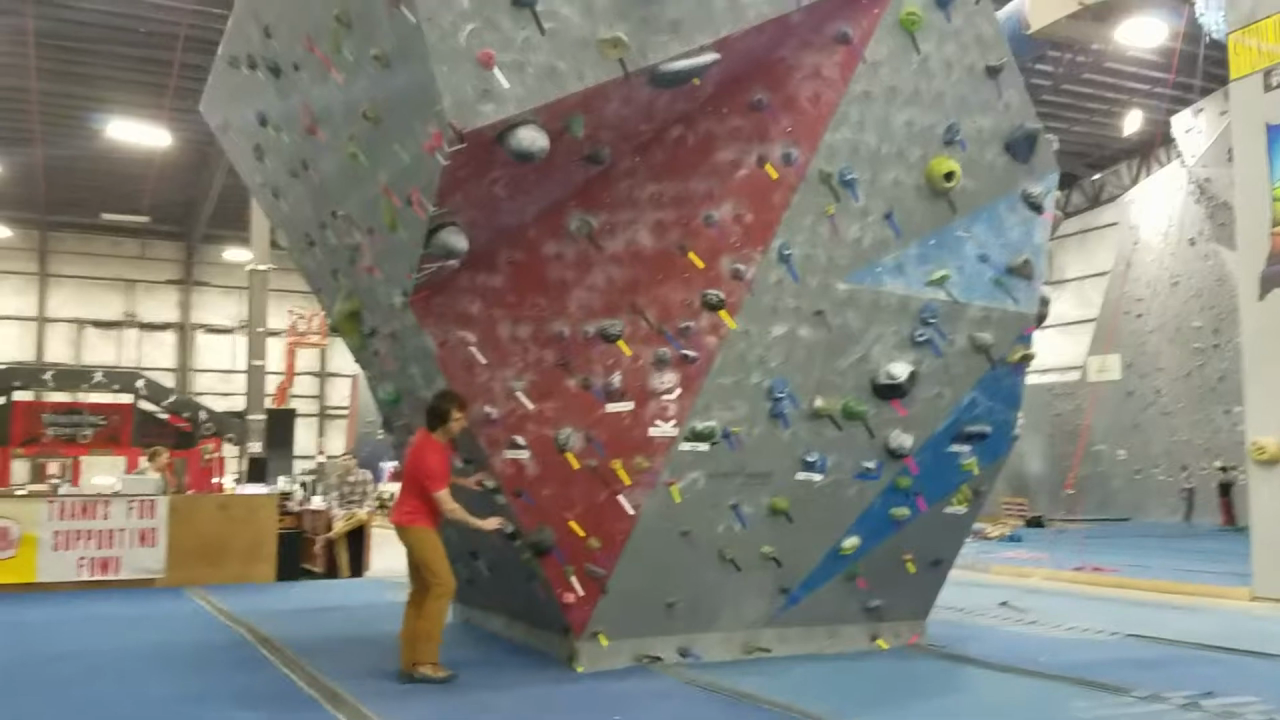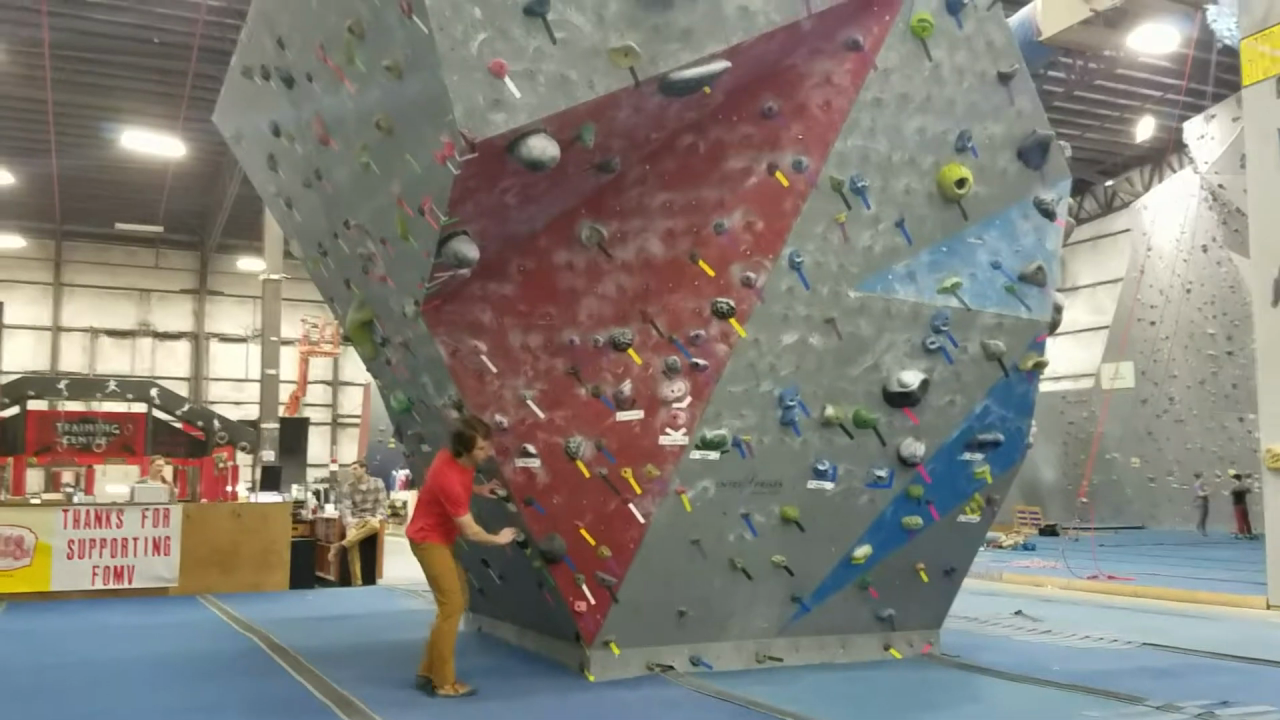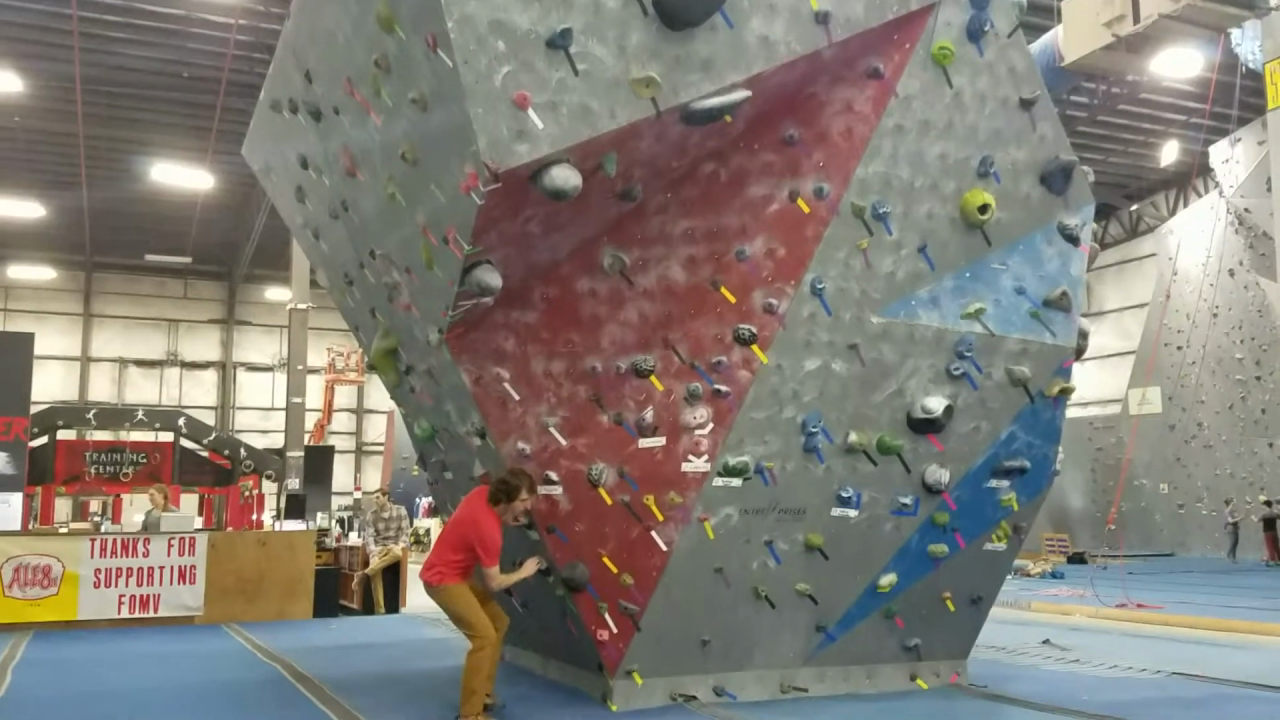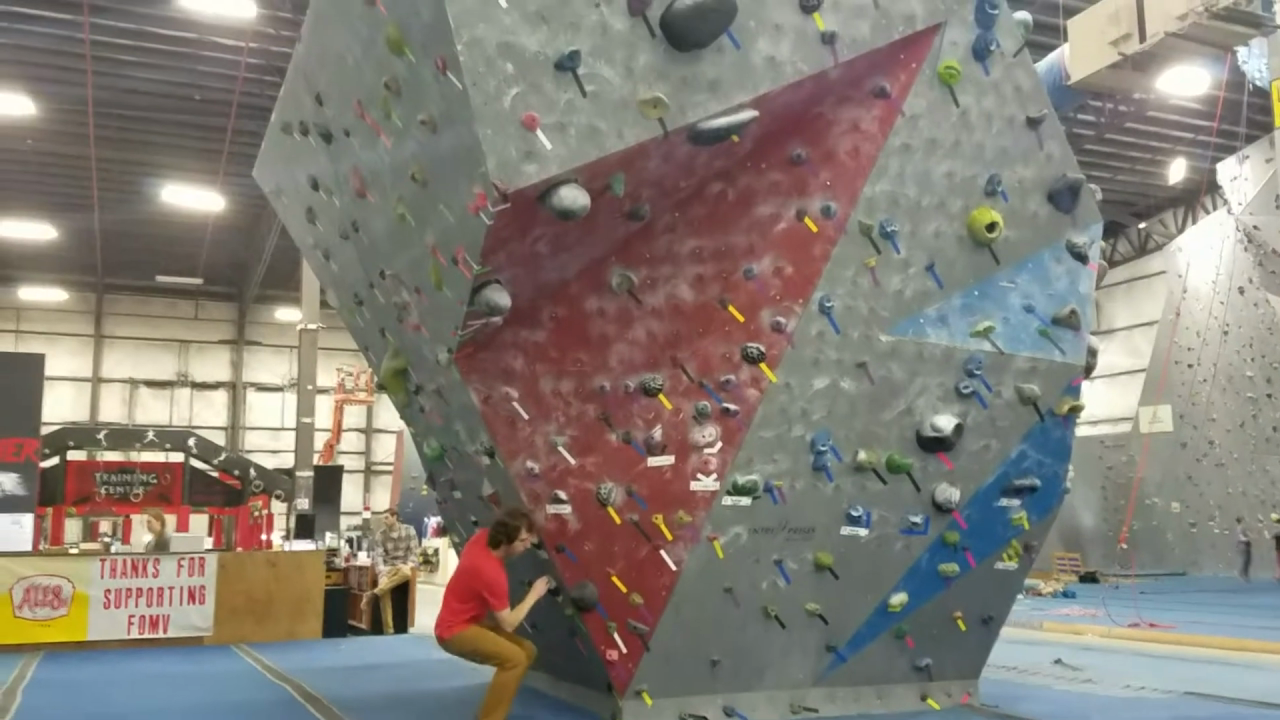
dt=0.4s
person 1, frame 1
left shoulder: (432, 440)
right shoulder: (429, 453)
right elbow: (448, 508)
left wrist: (463, 481)
right wrist: (482, 524)
left hip: (415, 521)
right hip: (416, 524)
left knee: (422, 591)
right knee: (444, 585)
left ankle: (411, 664)
right ankle: (426, 661)
person 1, frame 2
left shoulder: (456, 459)
right shoulder: (449, 478)
right elbow: (471, 532)
left wrist: (479, 489)
right wrist: (499, 539)
left hip: (439, 536)
right hip: (429, 540)
left knee: (458, 598)
right knee: (451, 604)
left ankle: (428, 671)
right ankle: (444, 683)
person 1, frame 3
left shoulder: (482, 493)
right shoulder: (488, 529)
right elbow: (494, 583)
left wrist: (505, 519)
right wrist: (523, 572)
left hip: (456, 572)
right hip: (443, 579)
left knee: (499, 622)
right knee: (484, 636)
left ankle: (483, 693)
person 1, frame 4
left shoulder: (482, 538)
right shoulder: (492, 573)
right elbow: (507, 624)
right wrist: (534, 595)
left hip: (468, 619)
right hip: (454, 631)
left knee: (527, 650)
right knee: (515, 658)
